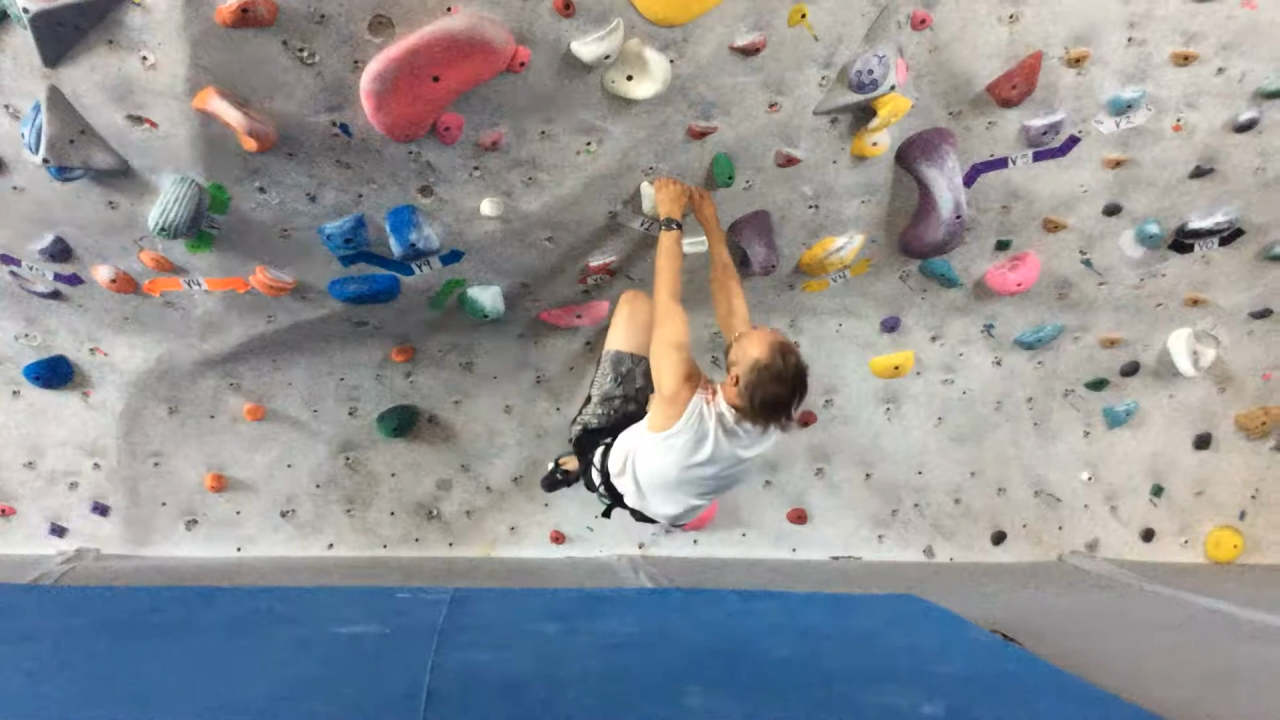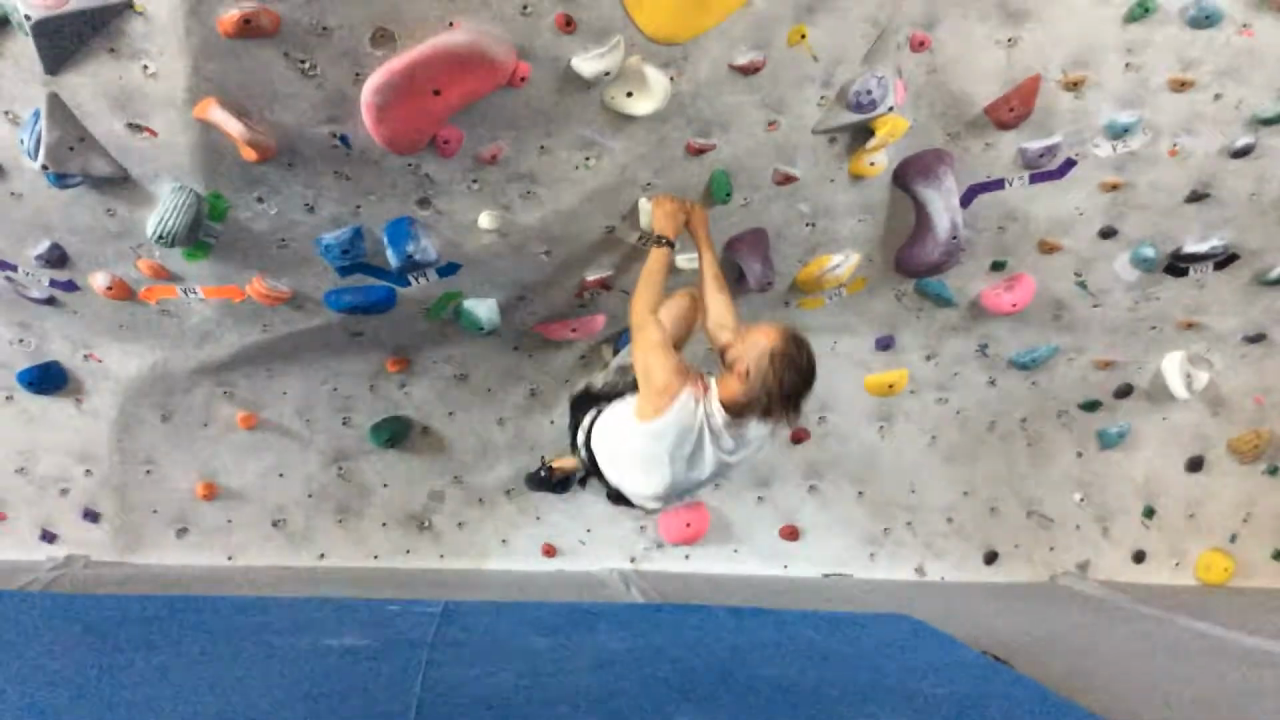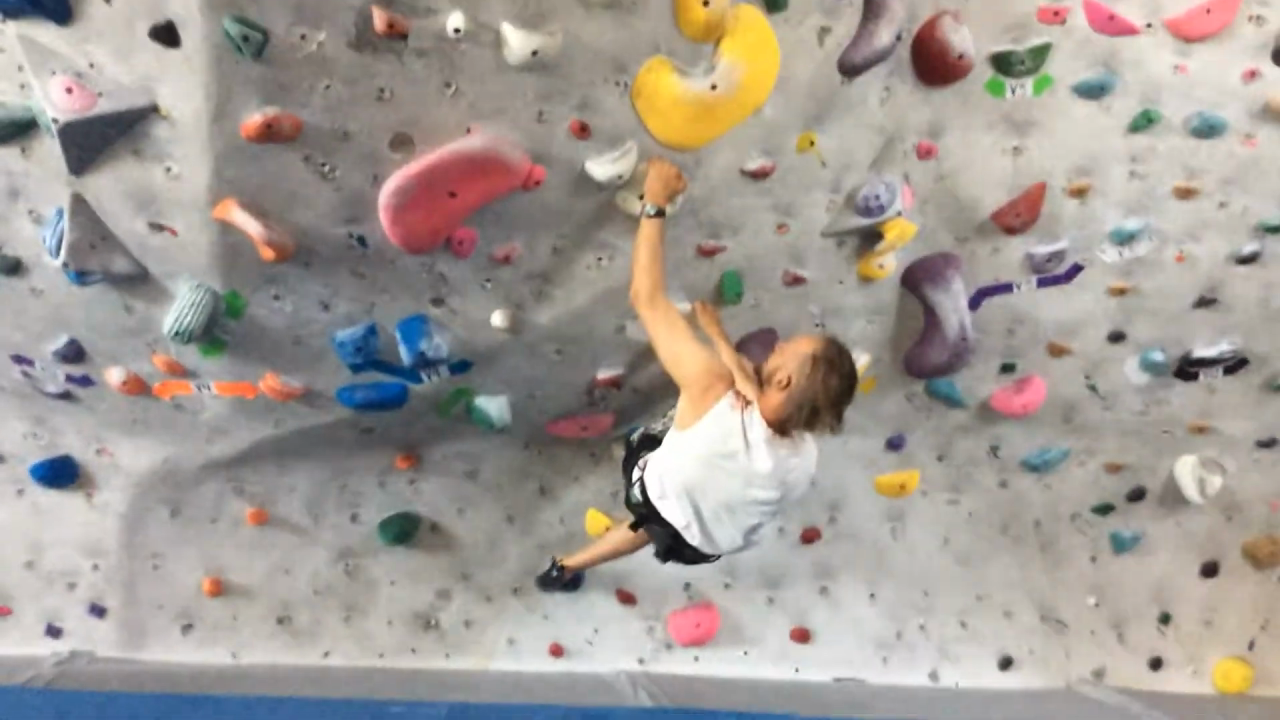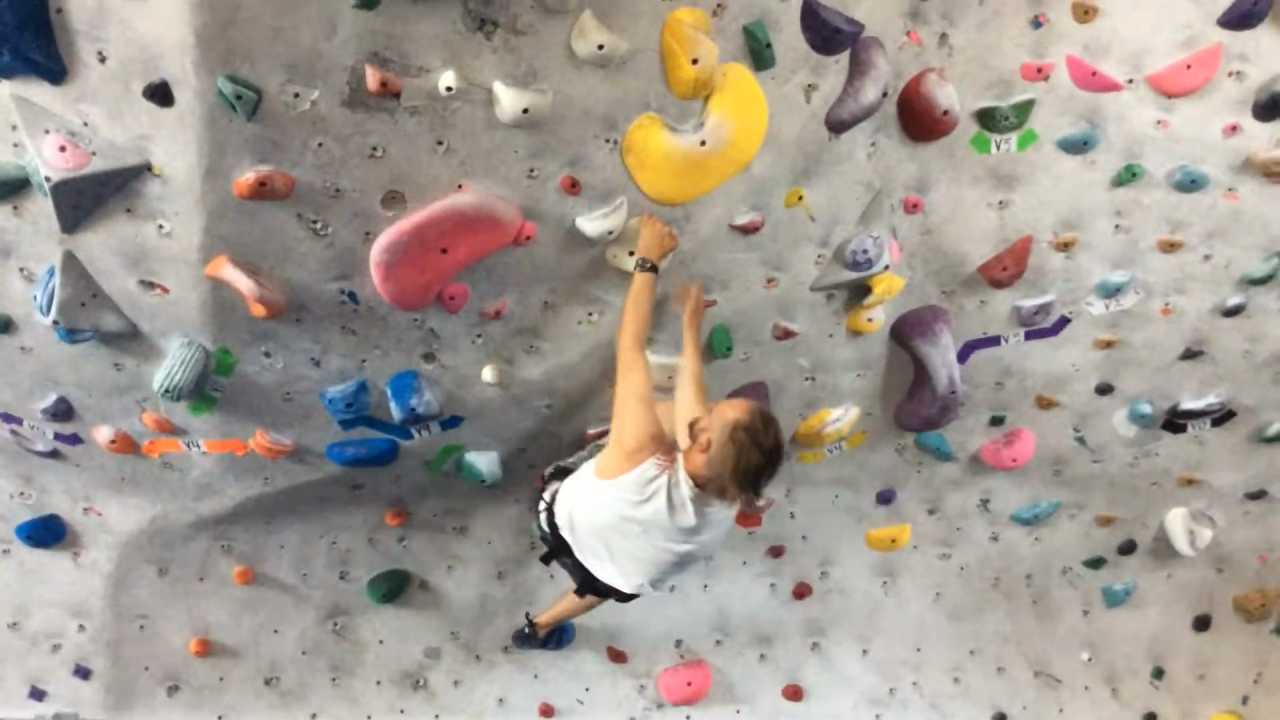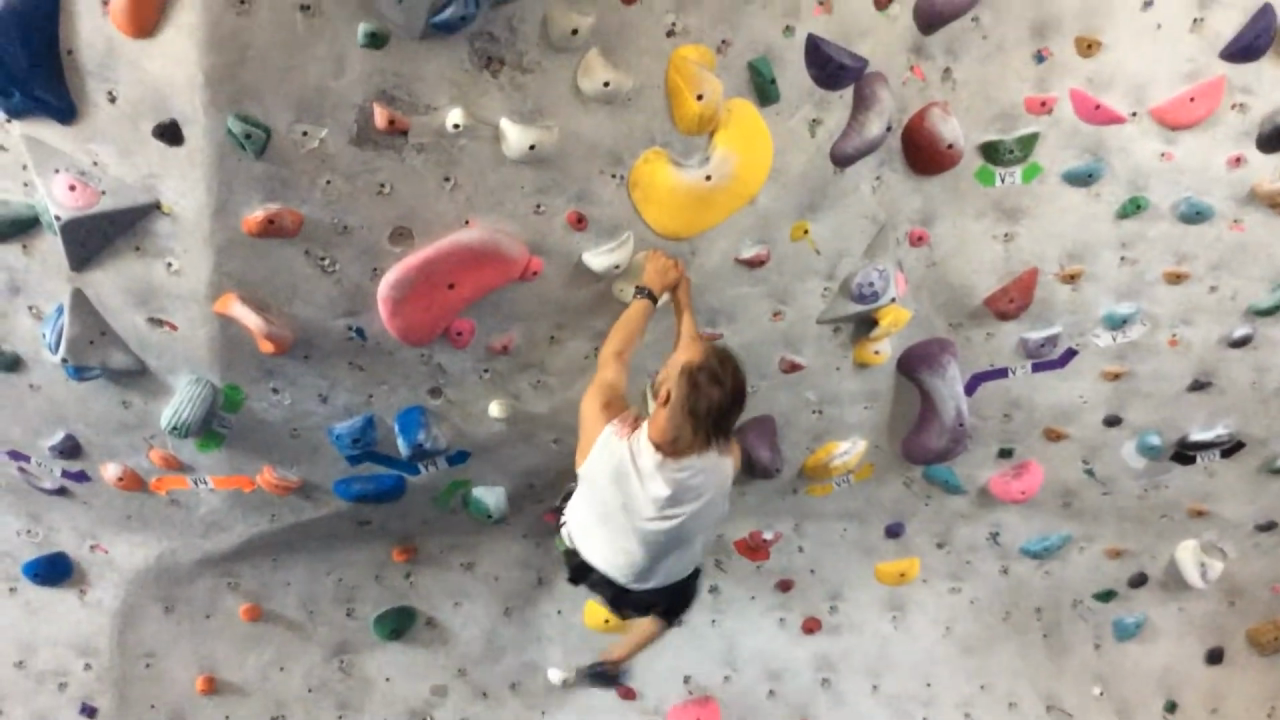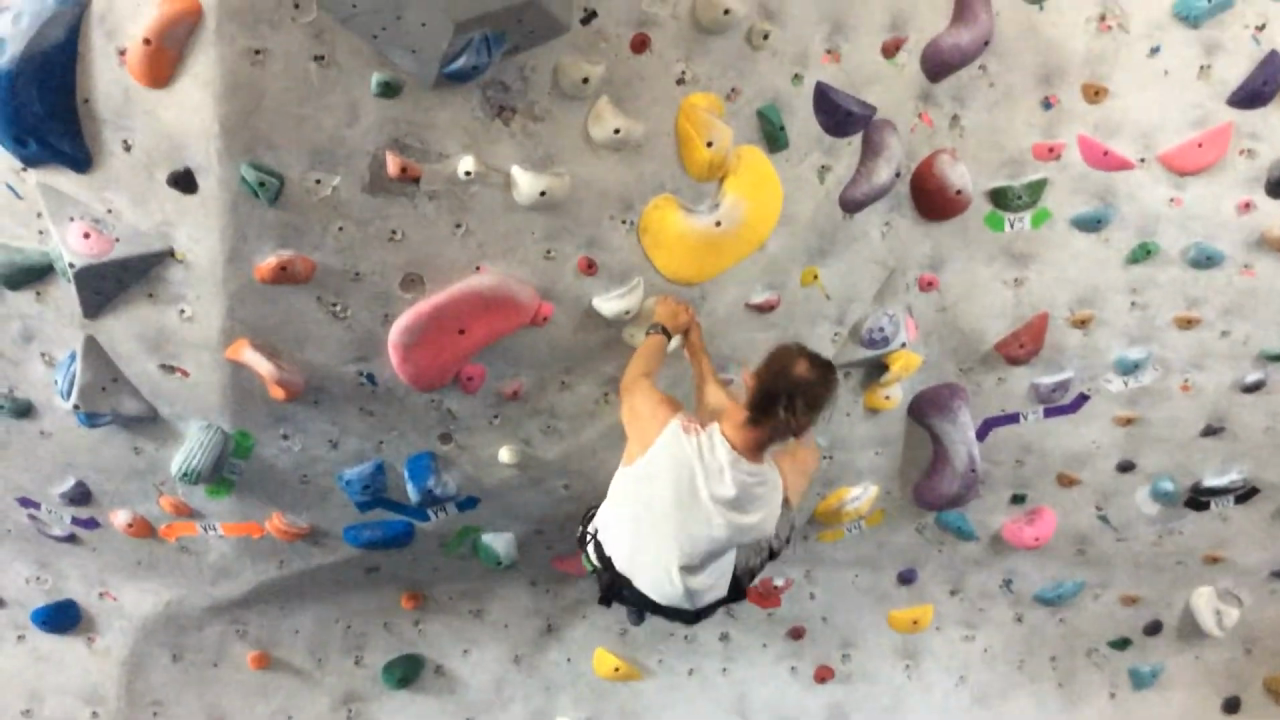
dt=0.7s
person 1, frame 1
left shoulder: (682, 398)
right shoulder: (774, 415)
left elbow: (668, 303)
right elbow: (733, 310)
left wrist: (671, 218)
right wrist: (712, 225)
left hip: (612, 472)
right ankle: (574, 466)
person 1, frame 2
left shoulder: (674, 392)
right shoulder: (760, 421)
left elbow: (642, 315)
right elbow: (722, 326)
left wrist: (663, 237)
right wrist: (701, 238)
left hip: (600, 435)
right ankle: (561, 468)
person 1, frame 3
left shoulder: (712, 394)
right shoulder: (803, 463)
left elbow: (646, 296)
left wrist: (654, 204)
right wrist: (716, 332)
left hip: (652, 490)
right hip: (702, 545)
right ankle: (569, 568)
person 1, frame 4
left shoulder: (641, 454)
right shoulder: (722, 512)
left elbow: (630, 347)
right elbow: (691, 407)
left wrist: (648, 261)
right wrist: (692, 326)
left hip: (563, 519)
right hip: (620, 576)
right ankle: (542, 627)
person 1, frame 5
left shoulder: (602, 431)
right shoulder: (724, 463)
left elbow: (613, 359)
right elbow: (702, 391)
left wrist: (649, 292)
right wrist: (685, 306)
left hip: (585, 551)
right hip: (656, 591)
right ankle: (610, 664)
person 1, frame 6
left shoulder: (658, 421)
right shoulder: (768, 494)
left elbow: (634, 380)
right elbow: (716, 402)
left wrist: (662, 328)
right wrist: (693, 340)
left hip: (610, 565)
right hip: (691, 604)
